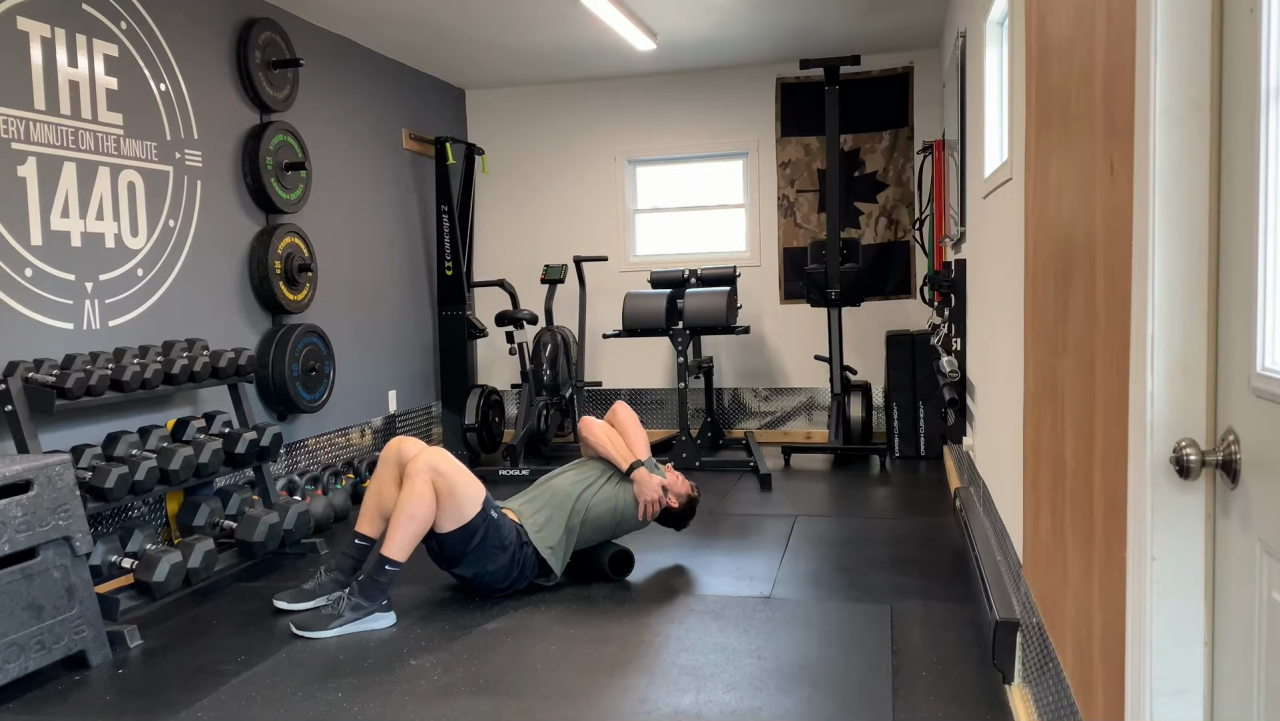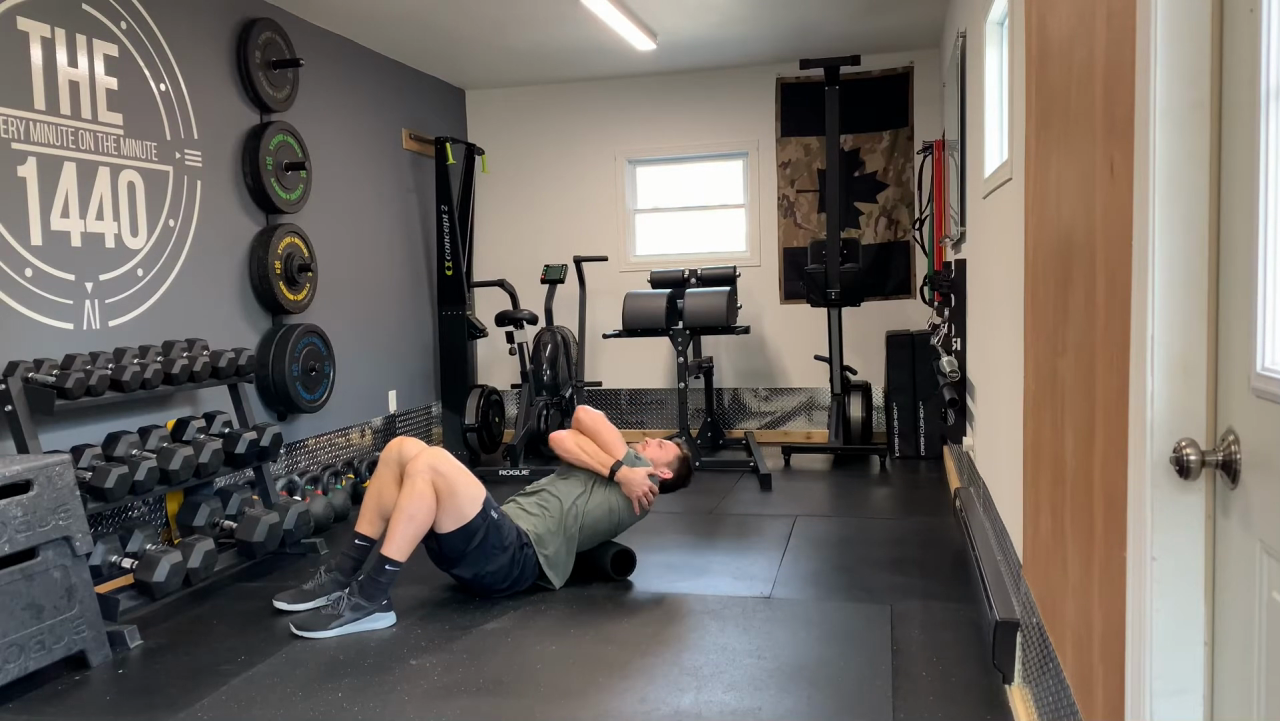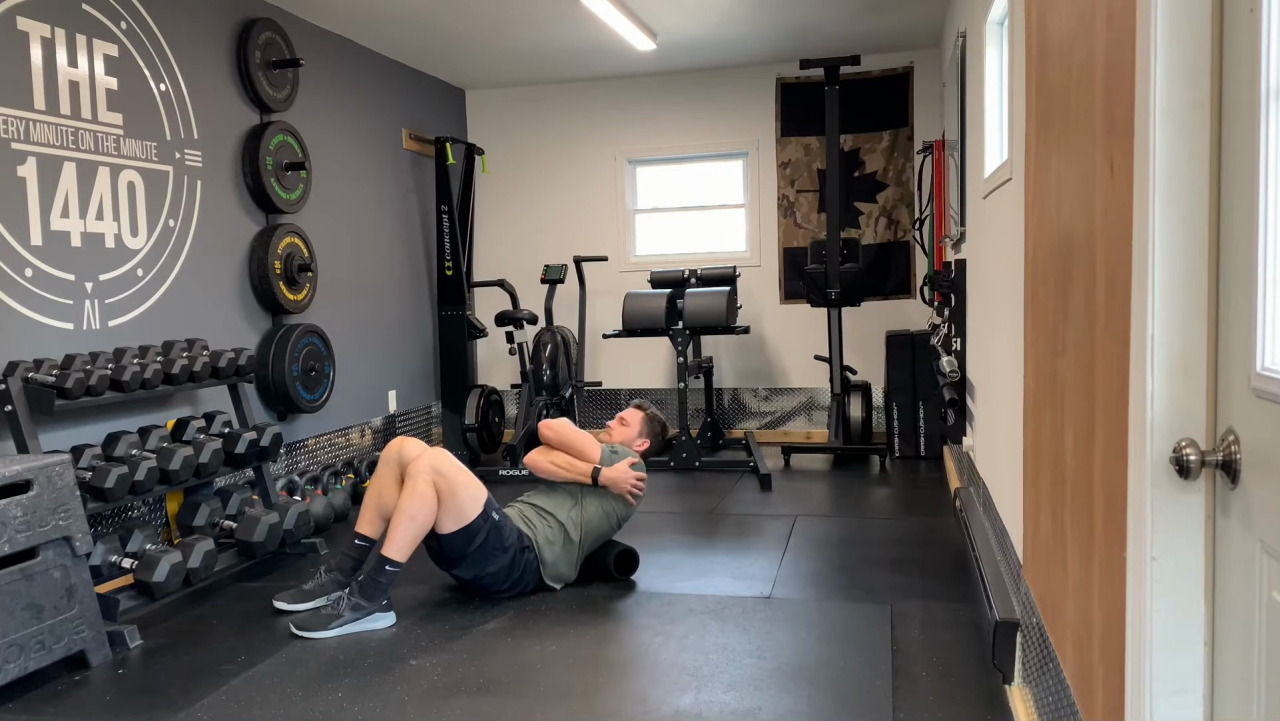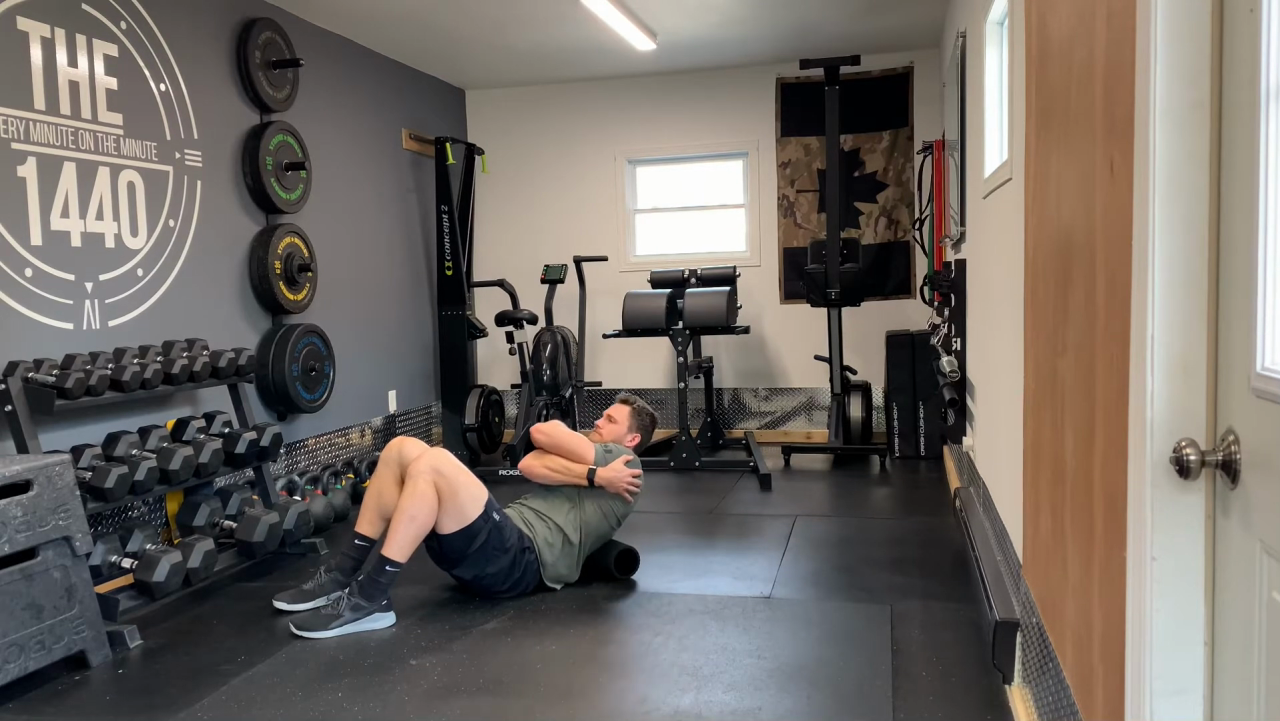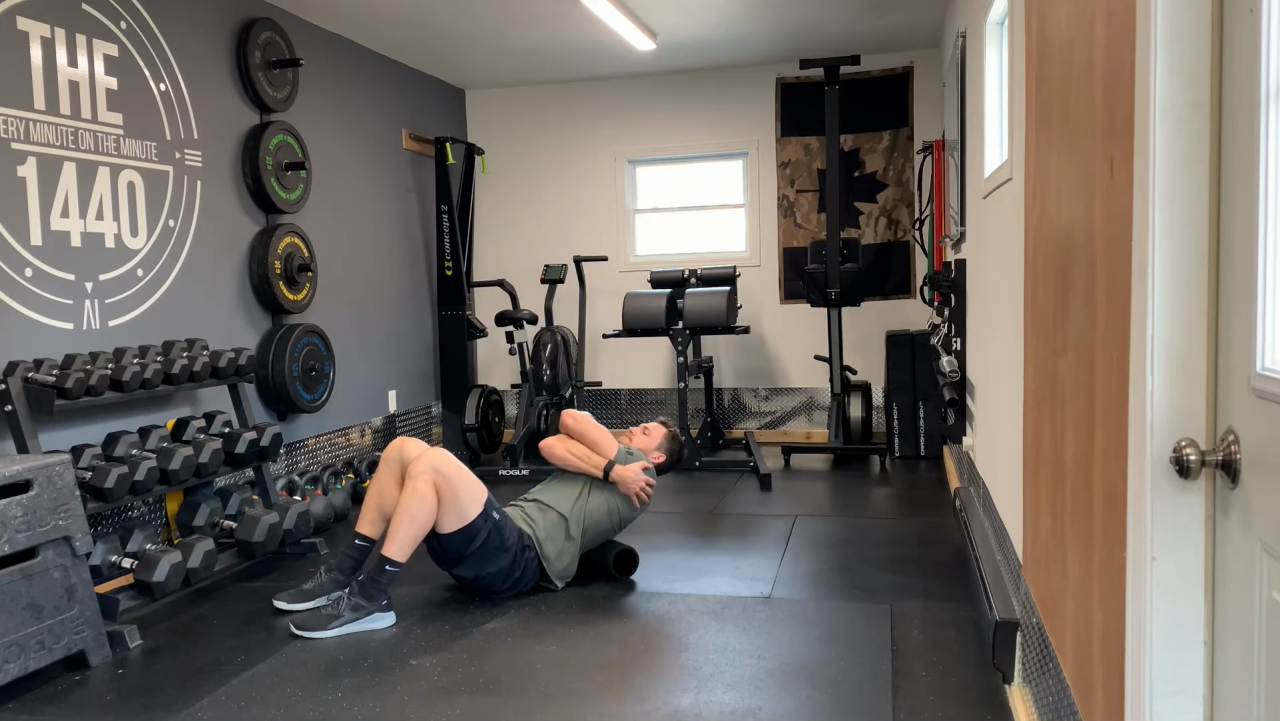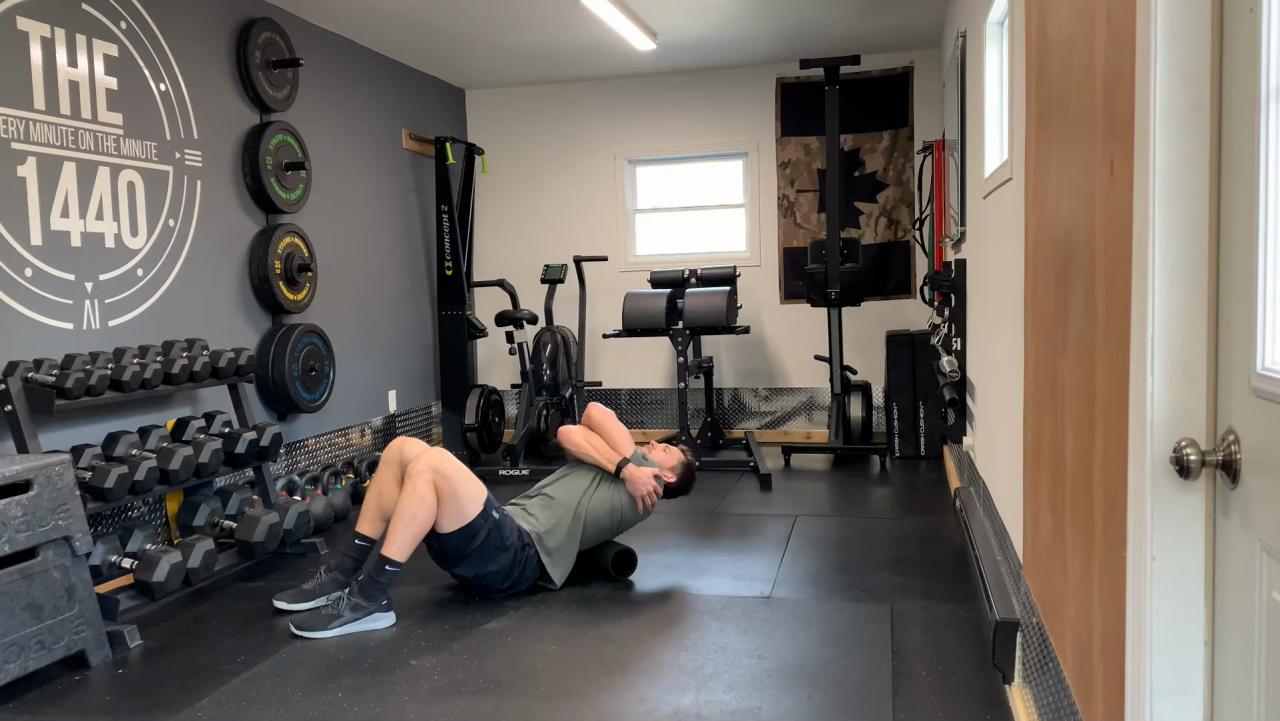
dt=0.5s
person 1, frame 1
left shoulder: (644, 487)
right shoulder: (615, 470)
right elbow: (588, 426)
left hip: (509, 555)
right hip: (492, 533)
left knee: (429, 462)
right knee: (402, 449)
left ankle: (369, 599)
right ankle: (345, 572)
person 1, frame 2
left shoulder: (638, 481)
right shoulder: (606, 469)
left elbow: (585, 415)
right elbow: (561, 439)
right wrist: (613, 467)
left hip: (510, 556)
right hip: (494, 537)
left knee: (430, 462)
right knee: (403, 448)
left ankle: (370, 599)
right ankle: (345, 573)
person 1, frame 3
left shoulder: (628, 467)
right shoulder: (601, 467)
left elbow: (551, 429)
right elbow: (536, 461)
right wrist: (597, 475)
left hip: (515, 560)
right hip: (495, 543)
left knee: (432, 462)
right knee: (403, 449)
left ankle: (369, 599)
right ankle: (343, 574)
person 1, frame 4
left shoulder: (624, 463)
right shoulder: (599, 467)
left elbow: (543, 433)
right elbow: (530, 465)
right wrist: (593, 475)
left hip: (516, 560)
right hip: (494, 542)
left knee: (432, 463)
right knee: (404, 449)
left ankle: (369, 599)
right ankle: (343, 573)
person 1, frame 5
left shoulder: (637, 476)
right shoulder: (608, 468)
left elbow: (571, 420)
right elbow: (551, 447)
right wrist: (608, 469)
left hip: (516, 558)
right hip: (495, 541)
left knee: (433, 462)
right knee: (404, 448)
left ankle: (369, 600)
right ankle: (343, 574)
person 1, frame 6
left shoulder: (643, 481)
right shoulder: (612, 471)
left elbow: (595, 413)
right elbow: (568, 434)
right wrist: (620, 464)
left hip: (514, 556)
right hip: (498, 535)
left knee: (431, 462)
right knee: (404, 449)
left ankle: (369, 599)
right ankle: (344, 573)
